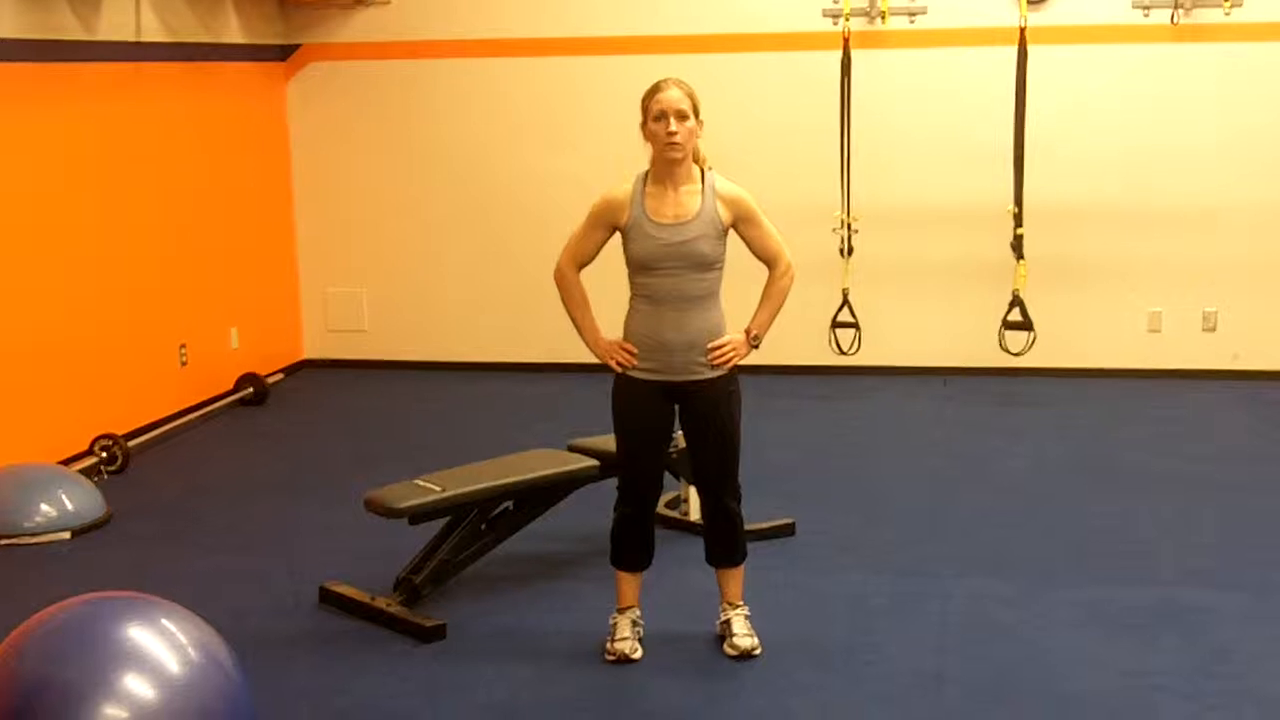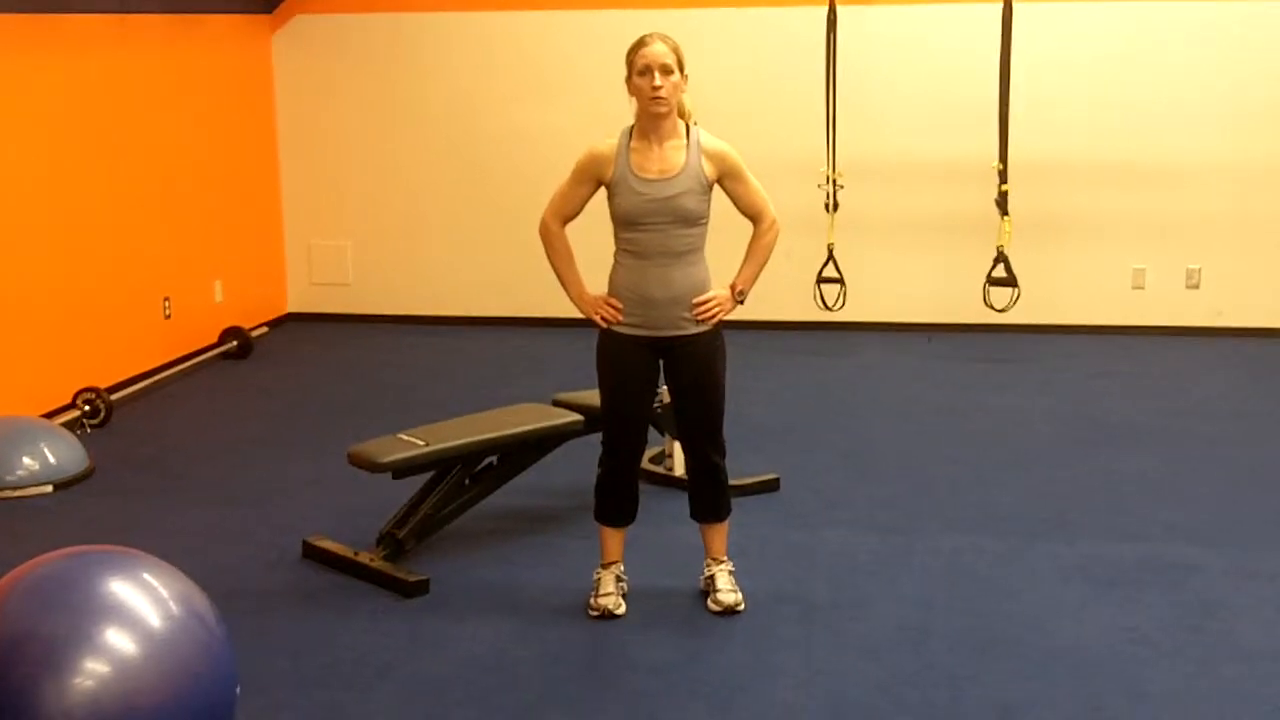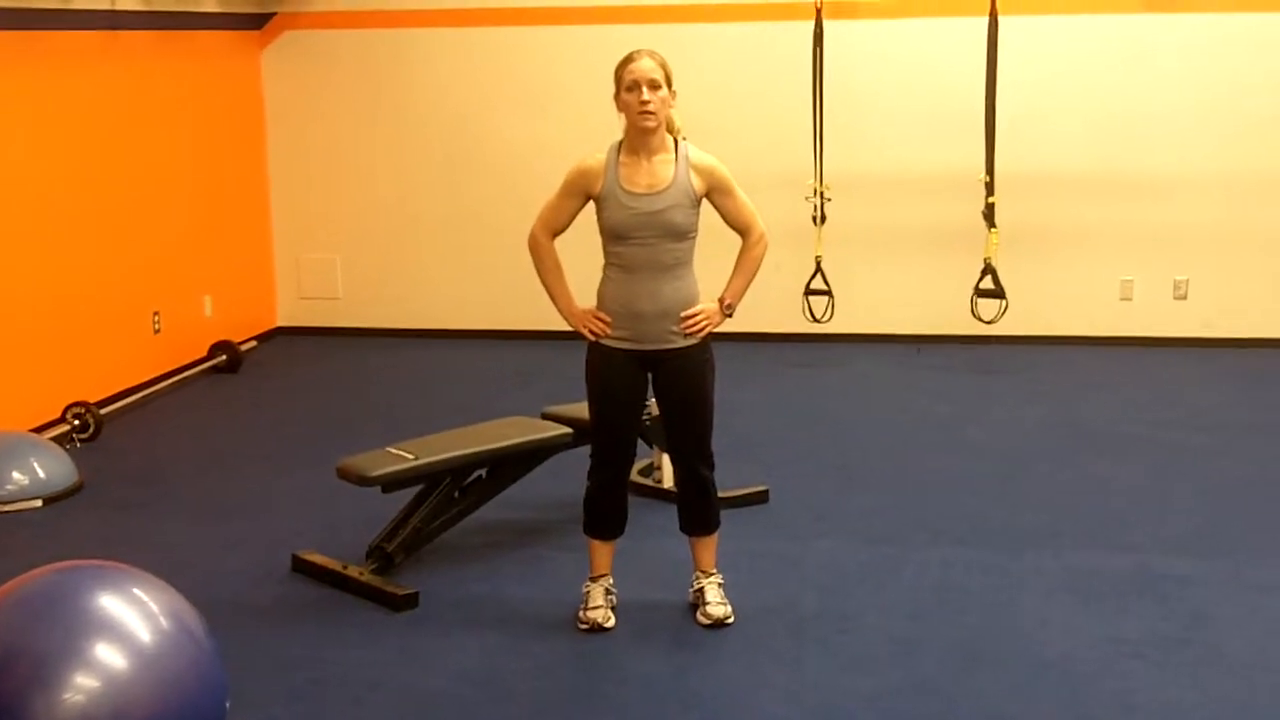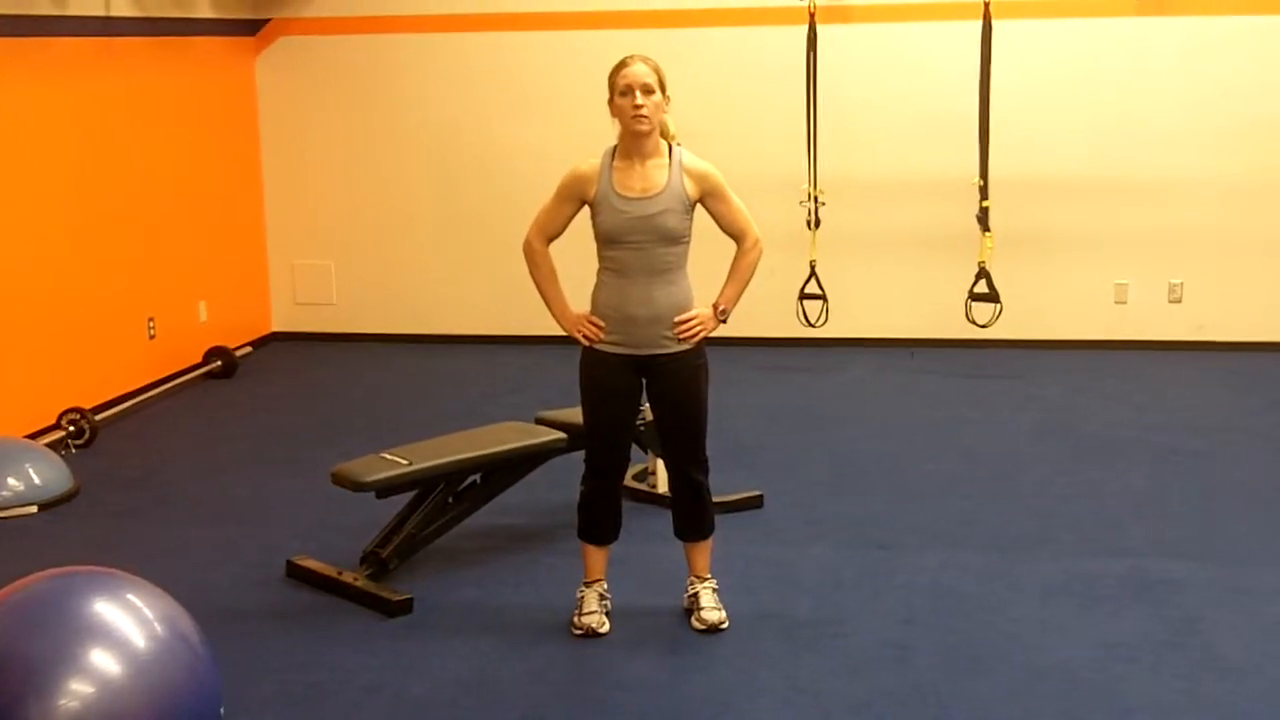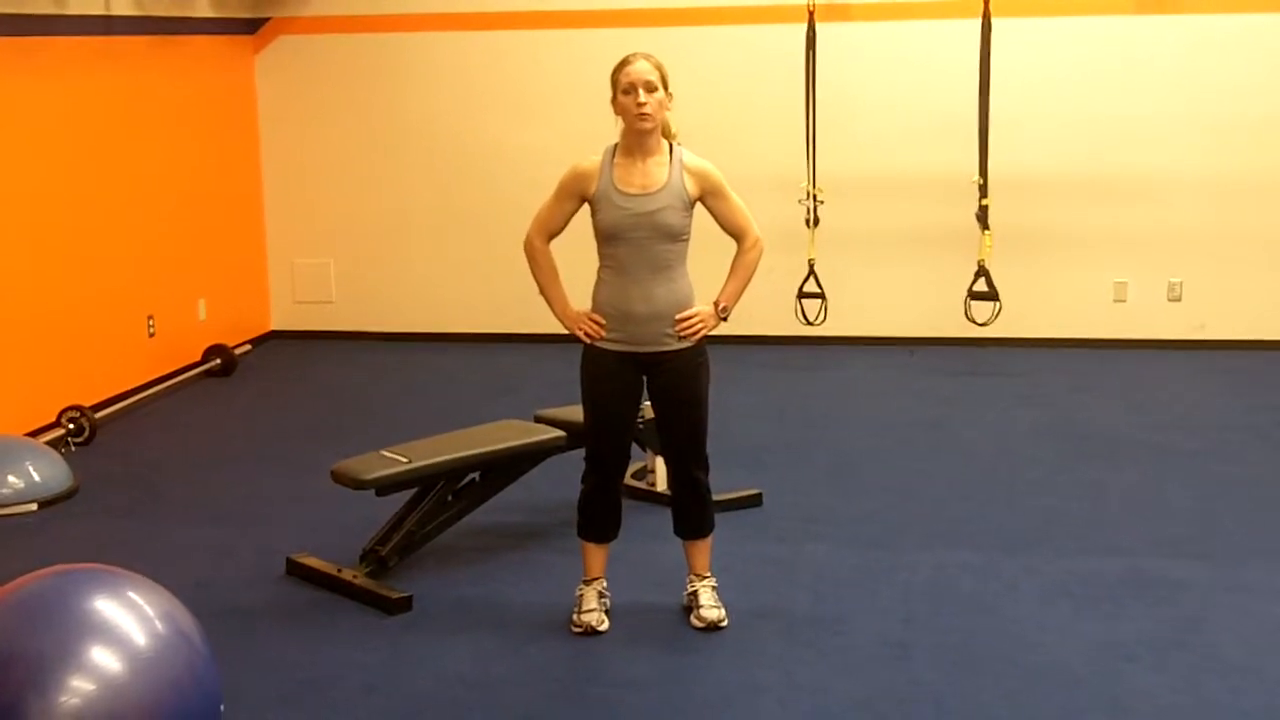
dt=1s
person 1, frame 1
left shoulder: (727, 197)
right shoulder: (620, 201)
left elbow: (782, 267)
right elbow: (567, 268)
left wrist: (752, 336)
right wrist: (596, 341)
left hip: (709, 373)
right hip: (641, 375)
left knee: (721, 494)
right knee: (636, 495)
left ankle: (734, 611)
right ankle: (627, 616)
person 1, frame 2
left shoulder: (713, 154)
right shoulder: (605, 157)
left elbow: (767, 222)
right elbow: (552, 223)
left wrist: (737, 291)
right wrist: (581, 296)
left hip: (695, 328)
right hip: (626, 330)
left knee: (705, 449)
right knee: (621, 451)
left ankle: (718, 568)
right ankle: (611, 571)
person 1, frame 3
left shoulder: (701, 168)
right shoulder: (593, 171)
left elbow: (755, 236)
right elbow: (541, 237)
left wrist: (725, 305)
right wrist: (570, 309)
left hip: (683, 341)
right hip: (615, 343)
left knee: (694, 462)
right knee: (609, 463)
left ankle: (707, 580)
right ankle: (599, 585)
person 1, frame 4
left shoulder: (694, 172)
right shoulder: (588, 176)
left elbow: (750, 241)
right elbow: (536, 242)
left wrist: (719, 310)
right wrist: (564, 315)
left hip: (677, 346)
right hip: (608, 348)
left knee: (688, 467)
right knee: (603, 469)
left ankle: (702, 585)
right ankle: (594, 589)
person 1, frame 5
left shoulder: (695, 172)
right shoulder: (588, 173)
left elbow: (750, 241)
right elbow: (537, 240)
left wrist: (720, 308)
right wrist: (565, 311)
left hip: (678, 344)
right hip: (609, 346)
left knee: (688, 465)
right knee: (603, 467)
left ankle: (701, 583)
right ankle: (592, 588)
